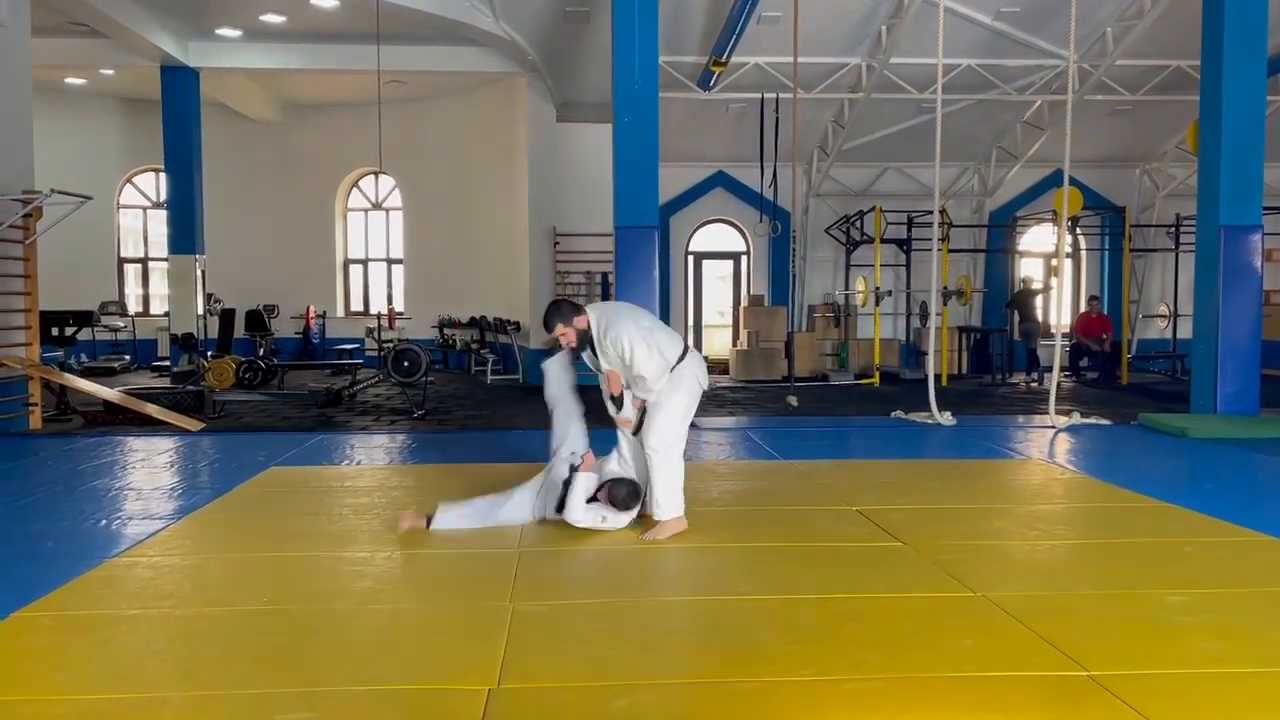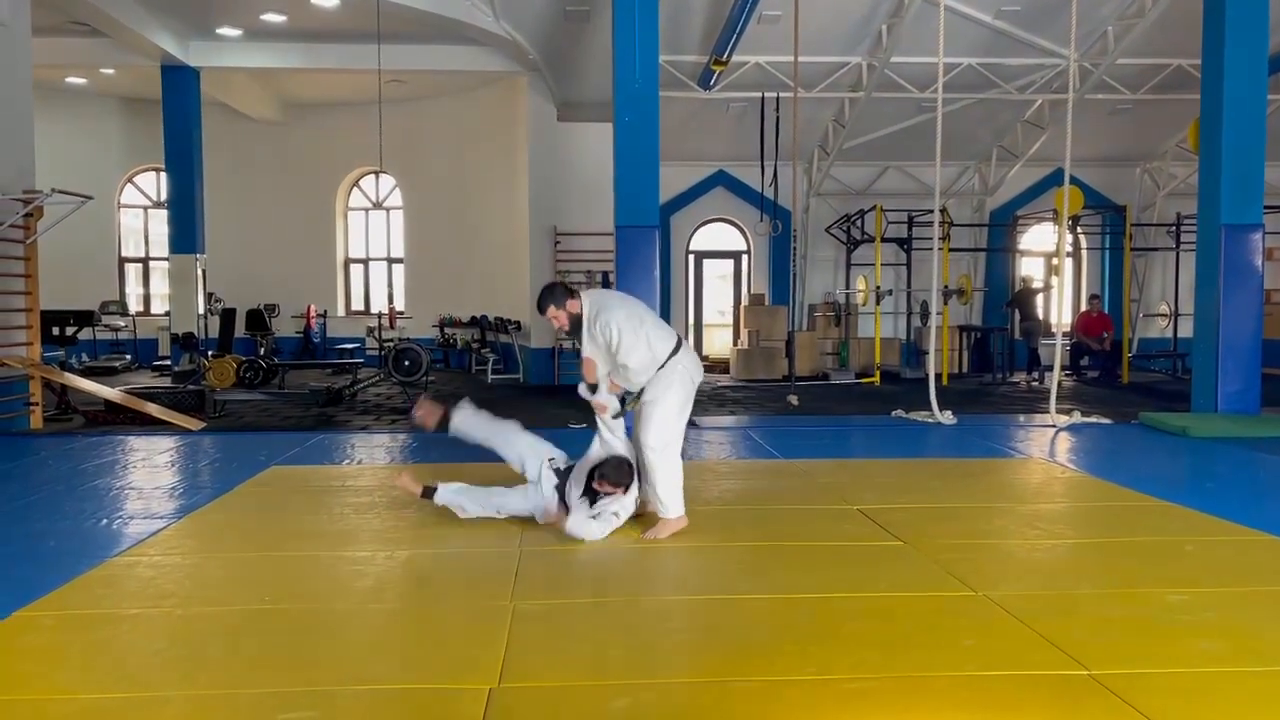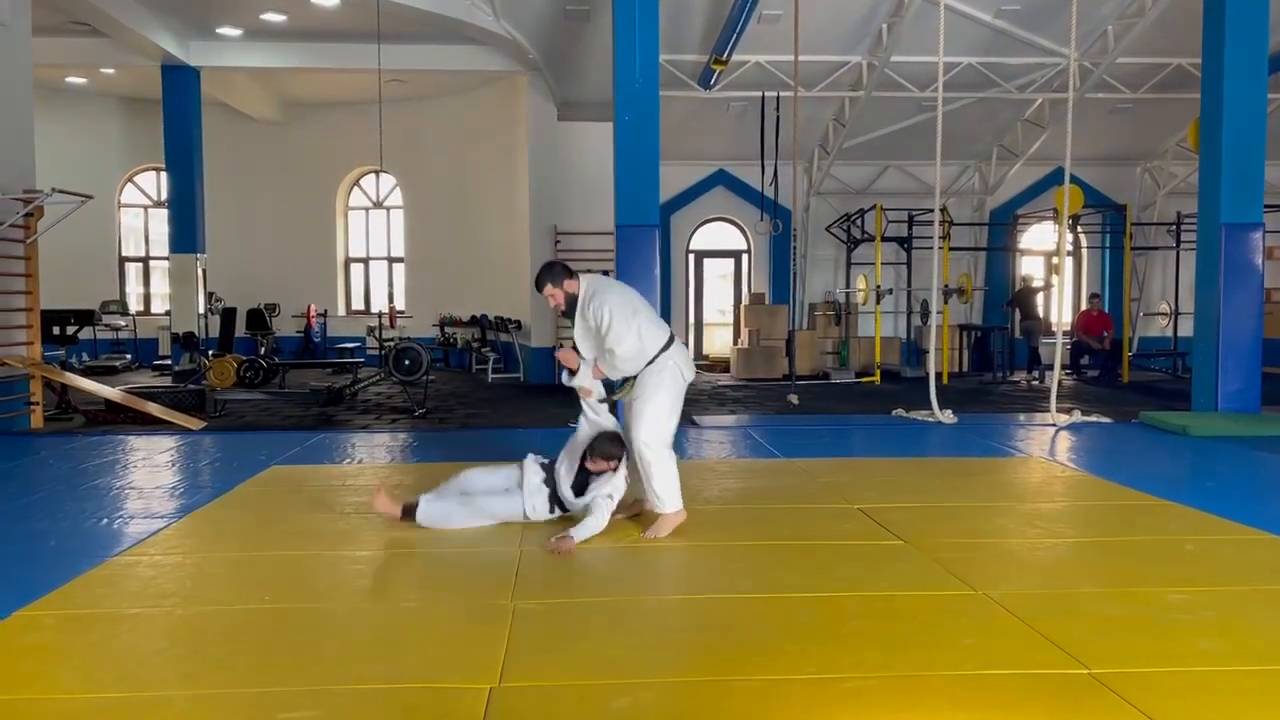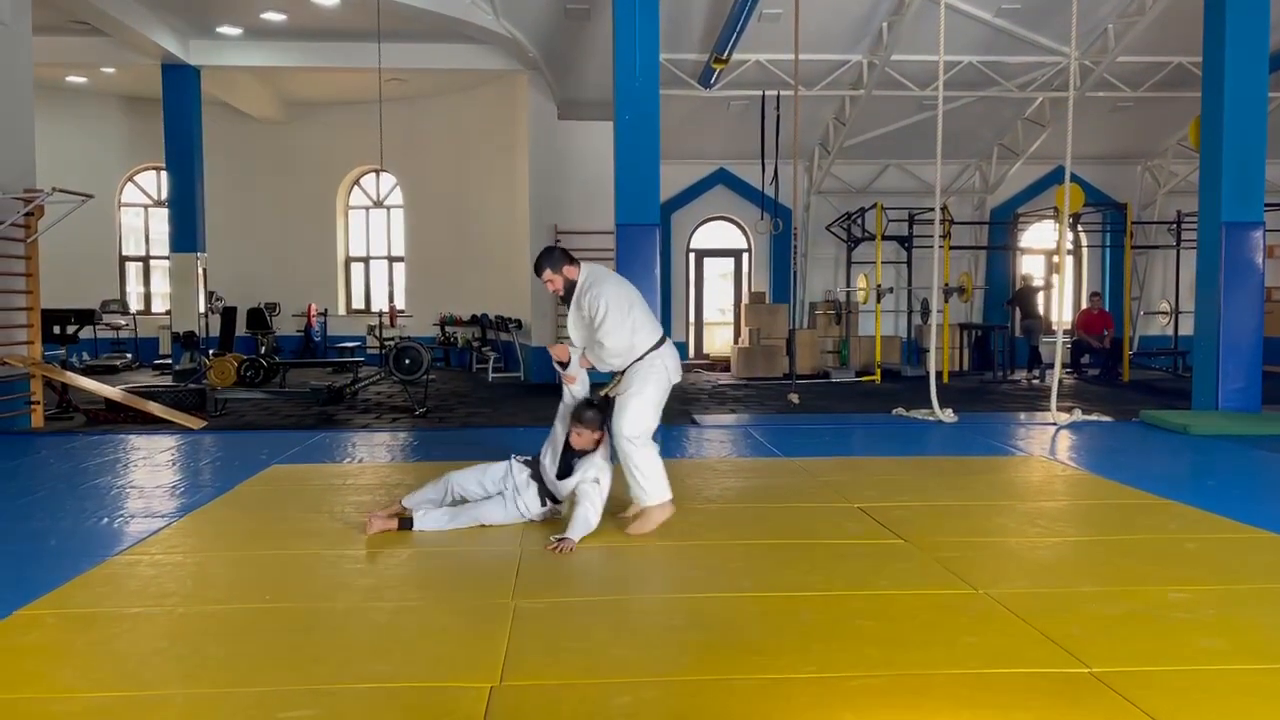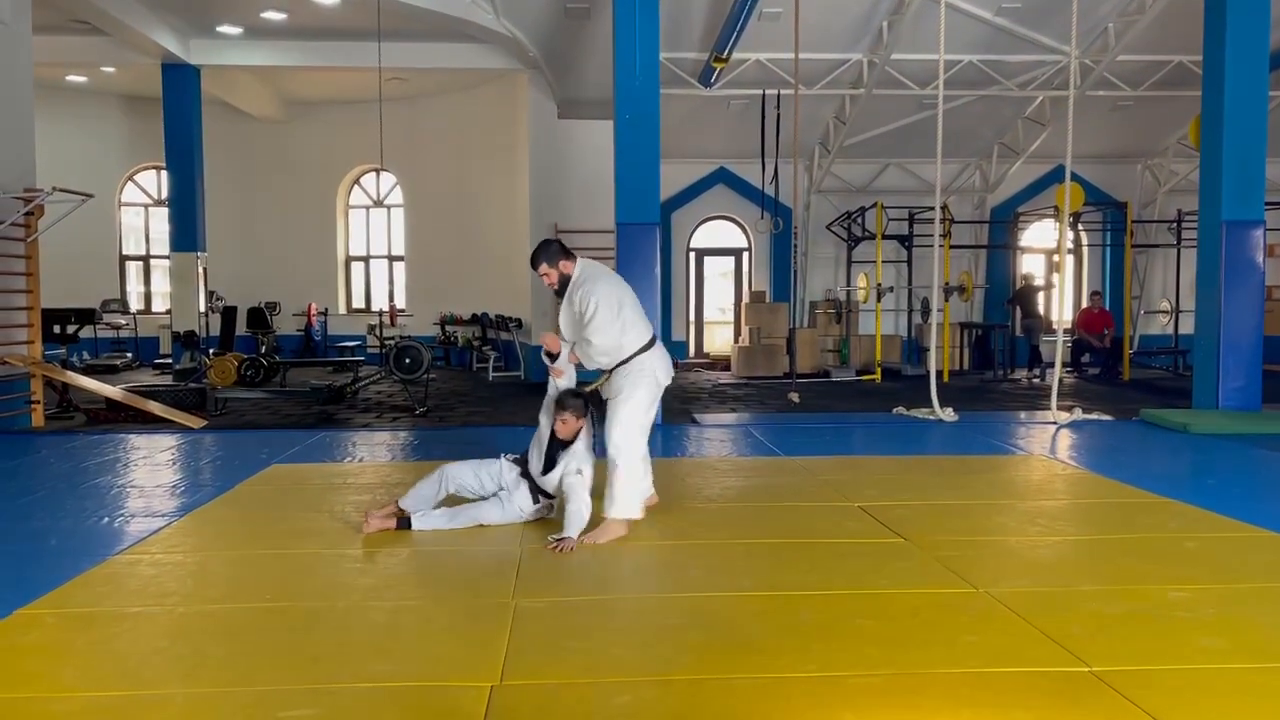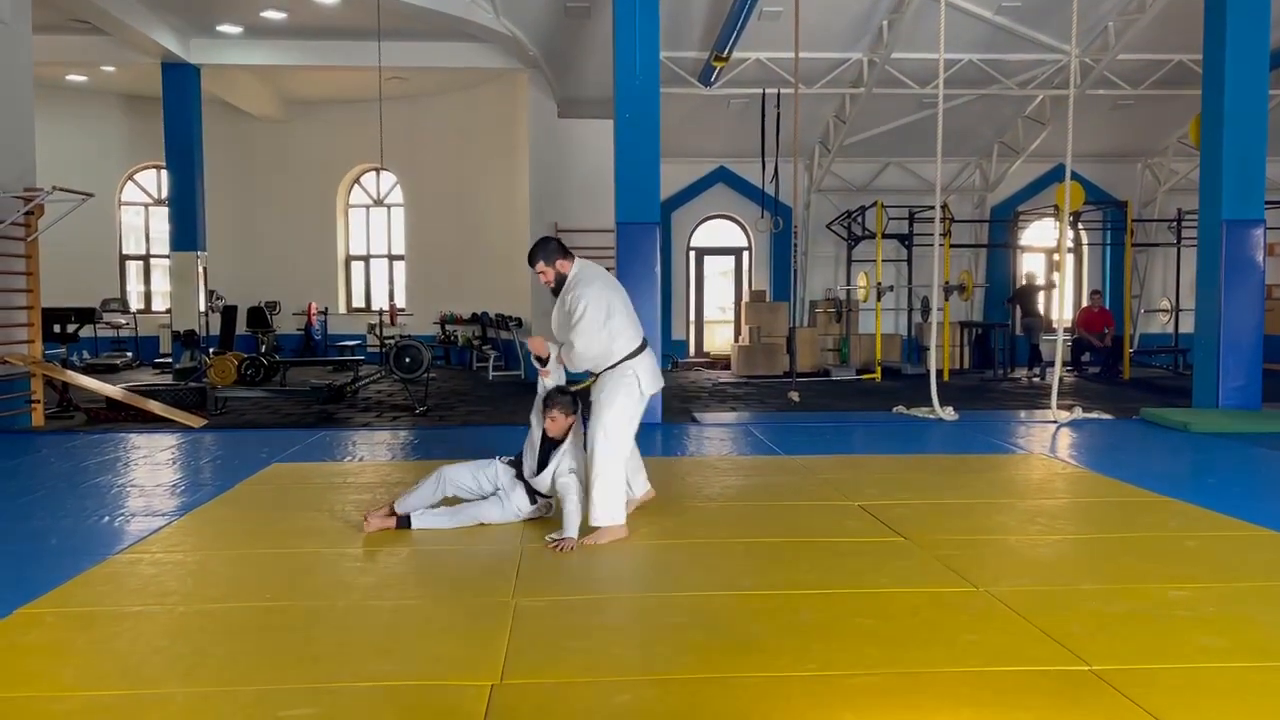
dt=0.1s
person 1, frame 1
left shoulder: (617, 329)
right shoulder: (584, 332)
left elbow: (651, 374)
right elbow: (611, 374)
left wrist: (635, 401)
left hip: (679, 375)
right hip: (648, 379)
left knee: (659, 444)
right knee: (646, 440)
left ankle: (672, 518)
right ankle: (653, 503)
person 1, frame 2
left shoulder: (609, 316)
right shoulder: (585, 317)
left elbow: (635, 365)
right elbow: (608, 363)
left wrist: (611, 385)
right wrist: (598, 390)
left hip: (672, 371)
right hip: (654, 373)
left knee: (657, 443)
right knee: (645, 440)
left ankle: (673, 516)
right ankle: (652, 500)
person 1, frame 3
left shoulder: (604, 299)
right shoulder: (582, 299)
left elbow: (623, 353)
right elbow: (599, 349)
left wrist: (593, 370)
right wrist: (580, 364)
left hip: (663, 366)
right hip: (643, 366)
left knee: (649, 438)
right knee: (637, 436)
left ankle: (671, 510)
right ankle: (649, 498)
person 1, frame 4
left shoulder: (601, 290)
right shoulder: (584, 286)
left elbow: (612, 346)
right elbow: (594, 339)
left wrist: (579, 359)
right wrist: (573, 356)
left hip: (651, 365)
right hip: (635, 366)
left knee: (628, 432)
right knee: (630, 431)
left ankle: (658, 503)
right ankle: (647, 495)
person 1, frame 5
left shoulder: (593, 288)
right shoulder: (578, 282)
left elbow: (600, 344)
right elbow: (586, 337)
left wrist: (570, 353)
right wrist: (563, 347)
left hip: (641, 367)
right hip: (626, 366)
left knee: (620, 439)
right knee: (624, 436)
left ankle: (617, 518)
right ankle: (642, 493)
person 1, frame 6
left shoulder: (586, 291)
right shoulder: (580, 279)
left elbow: (584, 350)
right elbow: (580, 340)
left wrist: (555, 355)
right wrist: (552, 350)
left hip: (626, 374)
right hip: (618, 371)
left knee: (604, 446)
right knee: (617, 438)
left ankle: (611, 523)
right ankle: (638, 489)
person 2, frame 1
left shoulder: (607, 518)
right shoulder: (628, 471)
left elbow: (575, 513)
left wrist: (584, 472)
left knee: (499, 509)
left ankle: (428, 521)
person 2, frame 2
left shoulder: (620, 506)
right shoulder: (617, 452)
left elbow: (593, 529)
right elbow: (610, 423)
left wrist: (568, 518)
left hip: (553, 500)
right hip: (557, 473)
left knee: (495, 503)
right knee: (510, 435)
left ankle: (428, 492)
right ankle: (445, 417)
person 2, frame 3
left shoulder: (611, 489)
right shoulder: (600, 433)
left elbow: (596, 520)
right elbow: (595, 406)
left wrist: (571, 537)
left hip: (535, 503)
right hip: (539, 473)
left knee: (481, 509)
right knee: (471, 478)
left ankle: (407, 512)
right ankle: (412, 506)
person 2, frame 4
left shoulder: (597, 471)
right shoulder: (573, 422)
left elbow: (589, 510)
right elbow: (576, 388)
left wrist: (572, 537)
left hip: (537, 502)
right hip: (524, 472)
left knee: (476, 513)
right knee: (455, 481)
left ankle: (397, 523)
right ankle: (401, 508)
person 2, frame 5
left shoulder: (580, 460)
right shoulder: (557, 412)
left elbow: (578, 503)
right elbow: (562, 379)
left wrist: (570, 534)
right wrist: (556, 354)
left hip: (529, 500)
right hip: (514, 470)
left knee: (476, 514)
right knee: (448, 473)
left ankle: (397, 522)
right ankle: (396, 508)
person 2, frame 6
left shoulder: (570, 458)
right shoulder: (550, 412)
left elbow: (572, 499)
right elbow: (551, 377)
left wrist: (570, 535)
right wrist: (545, 355)
left hip: (526, 500)
right hip: (508, 472)
left knee: (477, 513)
right knee: (447, 475)
left ankle: (396, 522)
right ankle: (394, 508)
